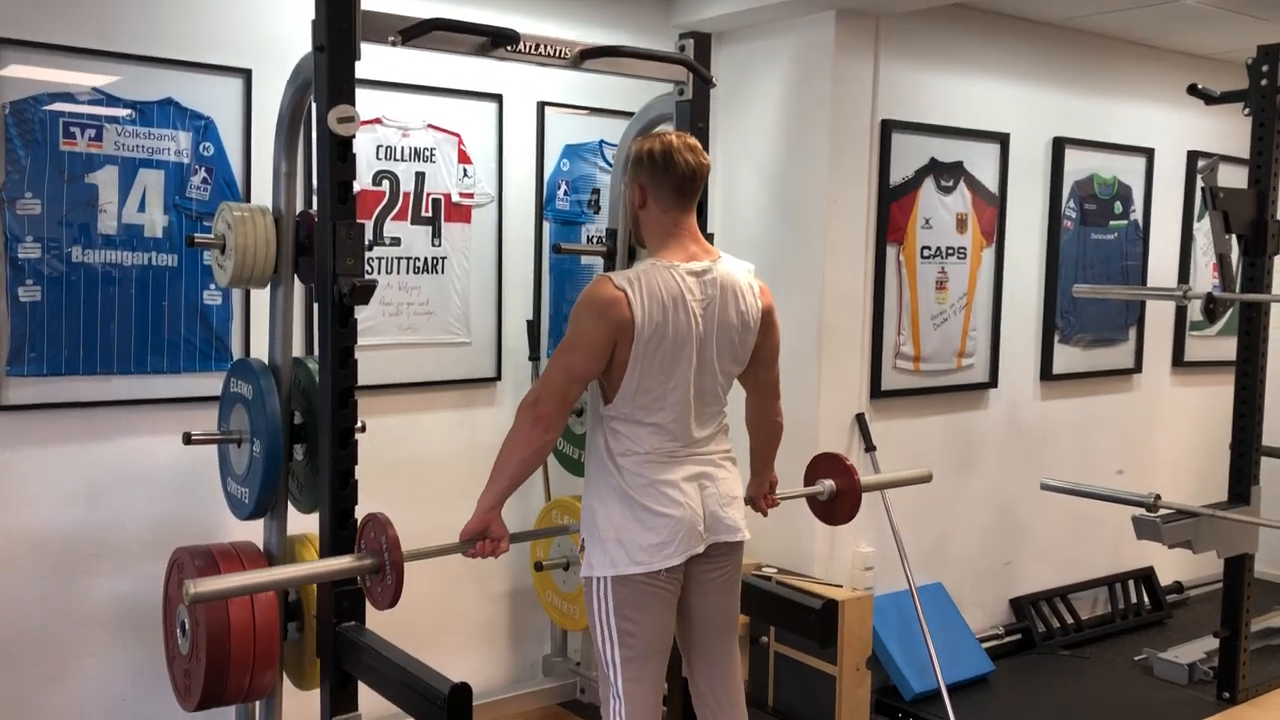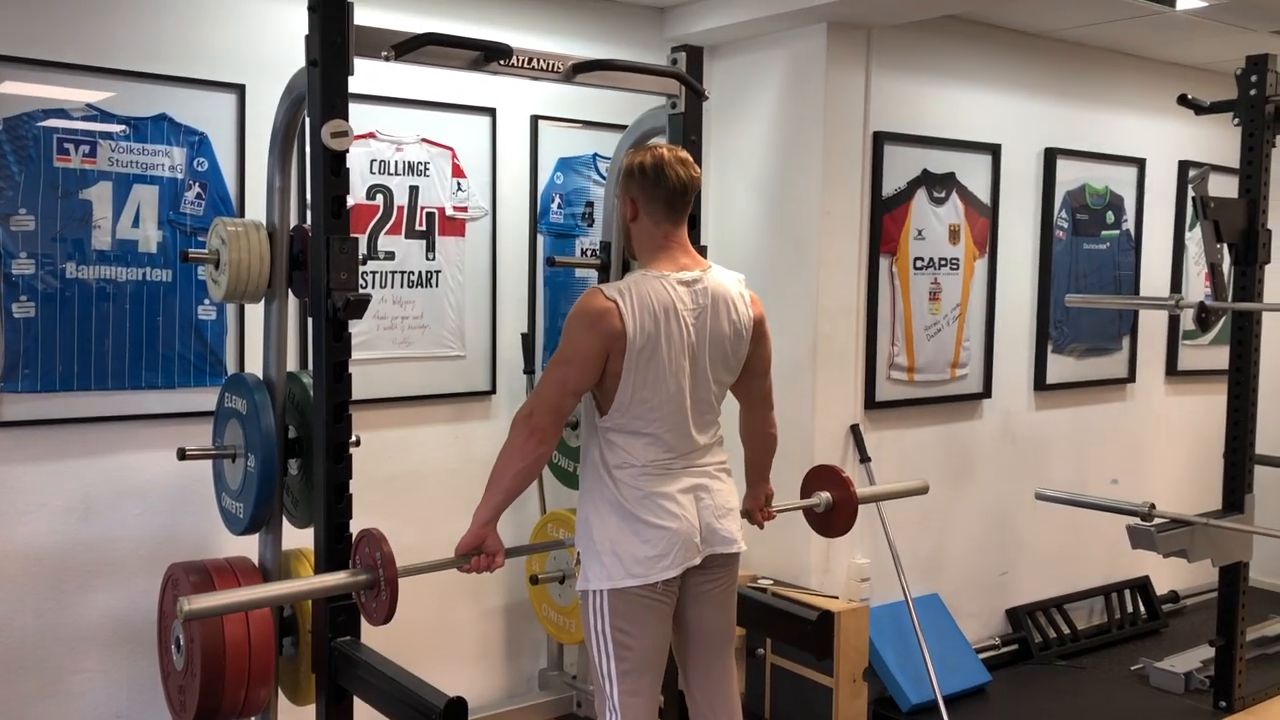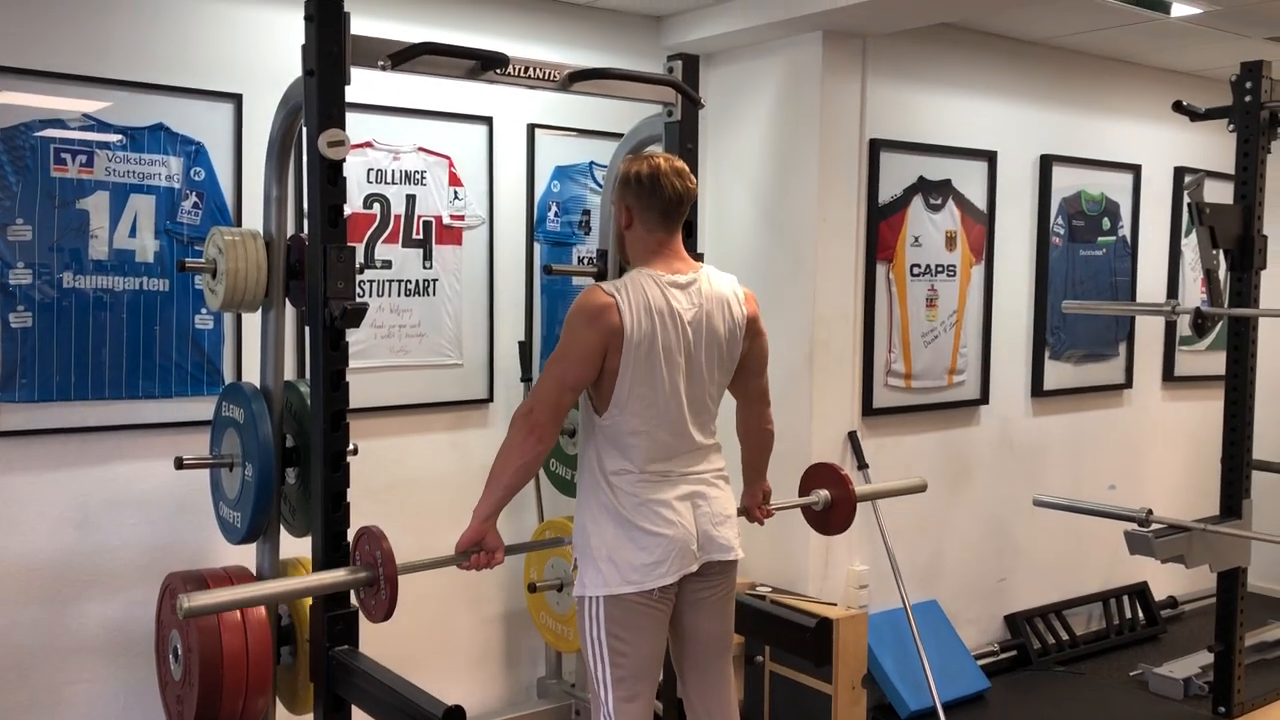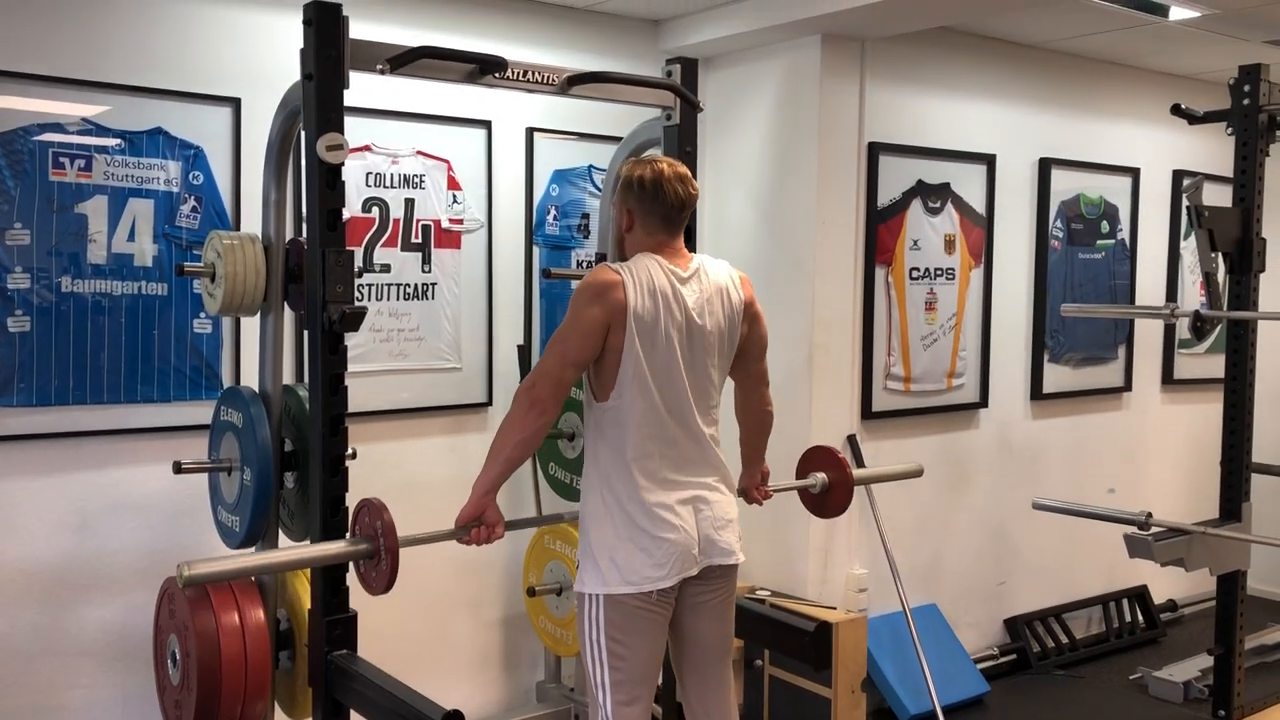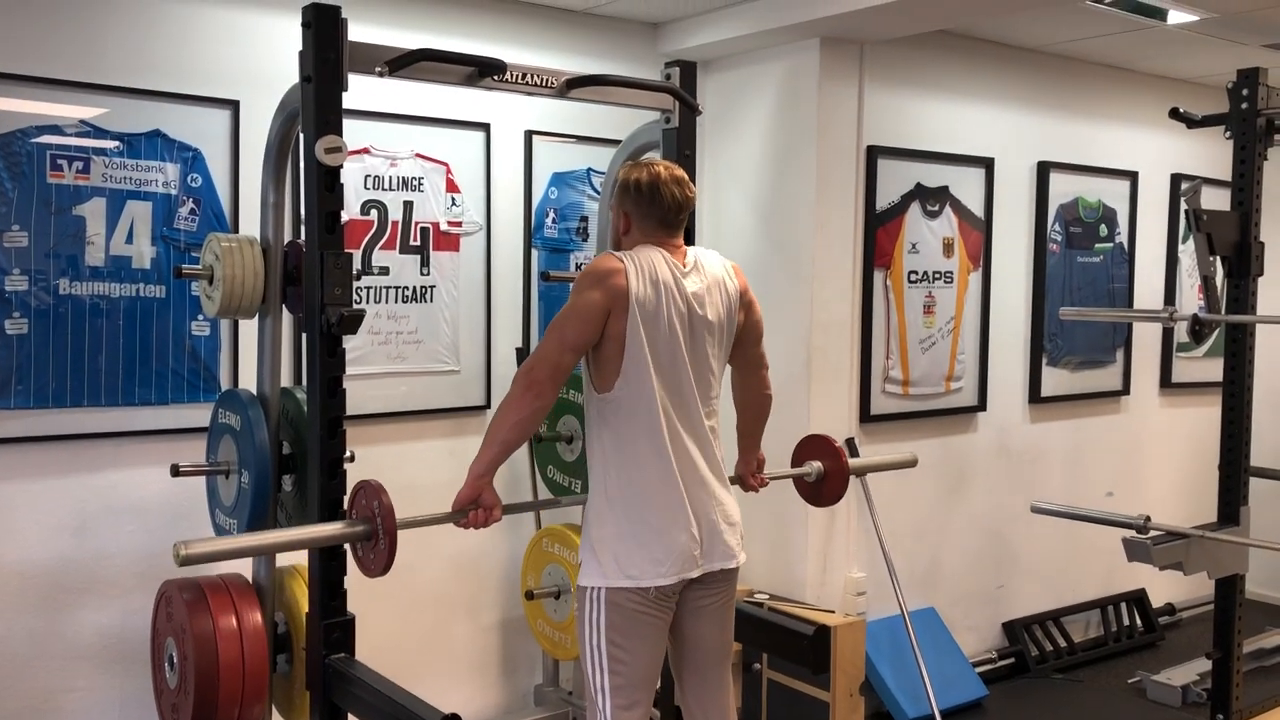
dt=0.3s
person 1, frame 1
left shoulder: (617, 297)
right shoulder: (752, 292)
left elbow: (545, 411)
right elbow: (767, 401)
left wrist: (487, 509)
right wrist: (761, 477)
left hip: (638, 526)
right hip: (717, 511)
person 1, frame 2
left shoulder: (608, 310)
right shoulder: (743, 302)
left elbow: (539, 424)
right elbow: (759, 411)
left wrist: (483, 522)
right wrist: (758, 490)
left hip: (635, 538)
right hip: (714, 523)
person 1, frame 3
left shoulder: (606, 308)
right shoulder: (737, 301)
left elbow: (538, 422)
right elbow: (757, 407)
left wrist: (483, 520)
right wrist: (755, 486)
left hip: (633, 544)
right hip: (712, 528)
person 1, frame 4
left shoulder: (612, 289)
right shoulder: (733, 287)
left elbow: (540, 398)
right elbow: (756, 390)
left wrist: (483, 495)
right wrist: (754, 469)
left hip: (635, 543)
right hip: (713, 529)
person 1, frame 5
left shoulder: (613, 277)
right shoulder: (728, 278)
left elbow: (538, 382)
right elbow: (755, 375)
left wrist: (479, 478)
right wrist: (750, 454)
left hip: (636, 546)
right hip: (715, 532)
